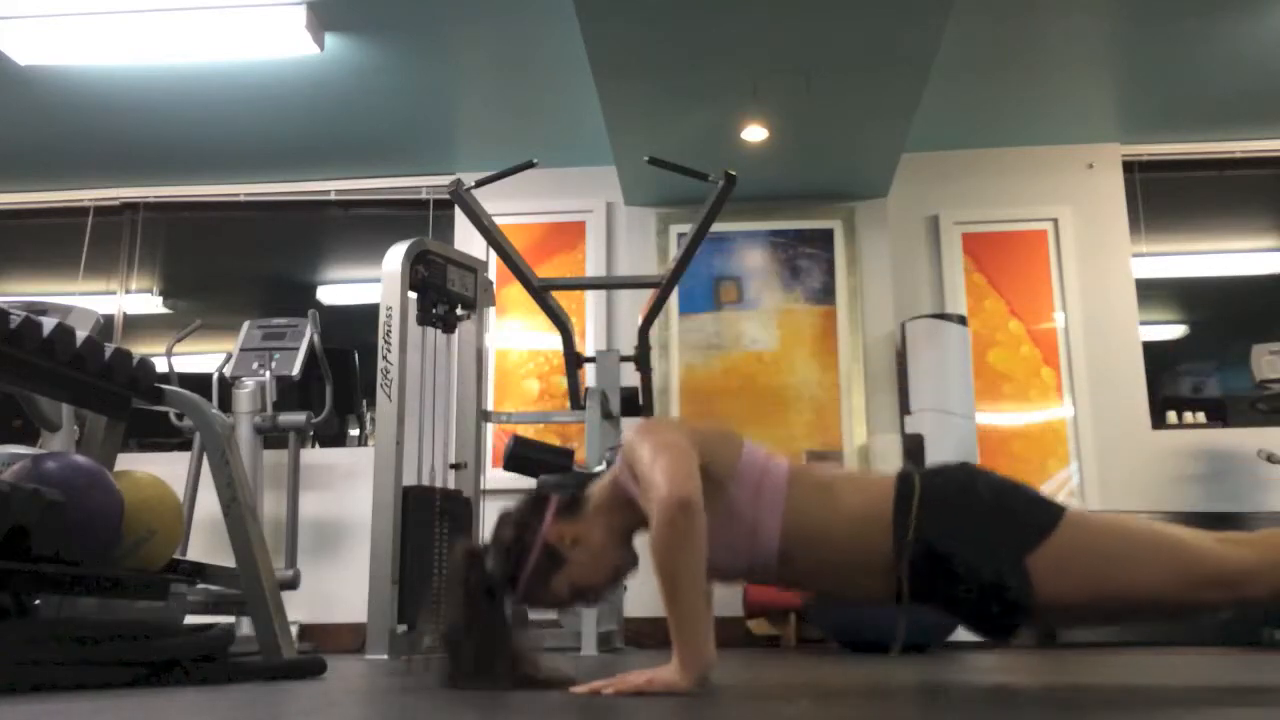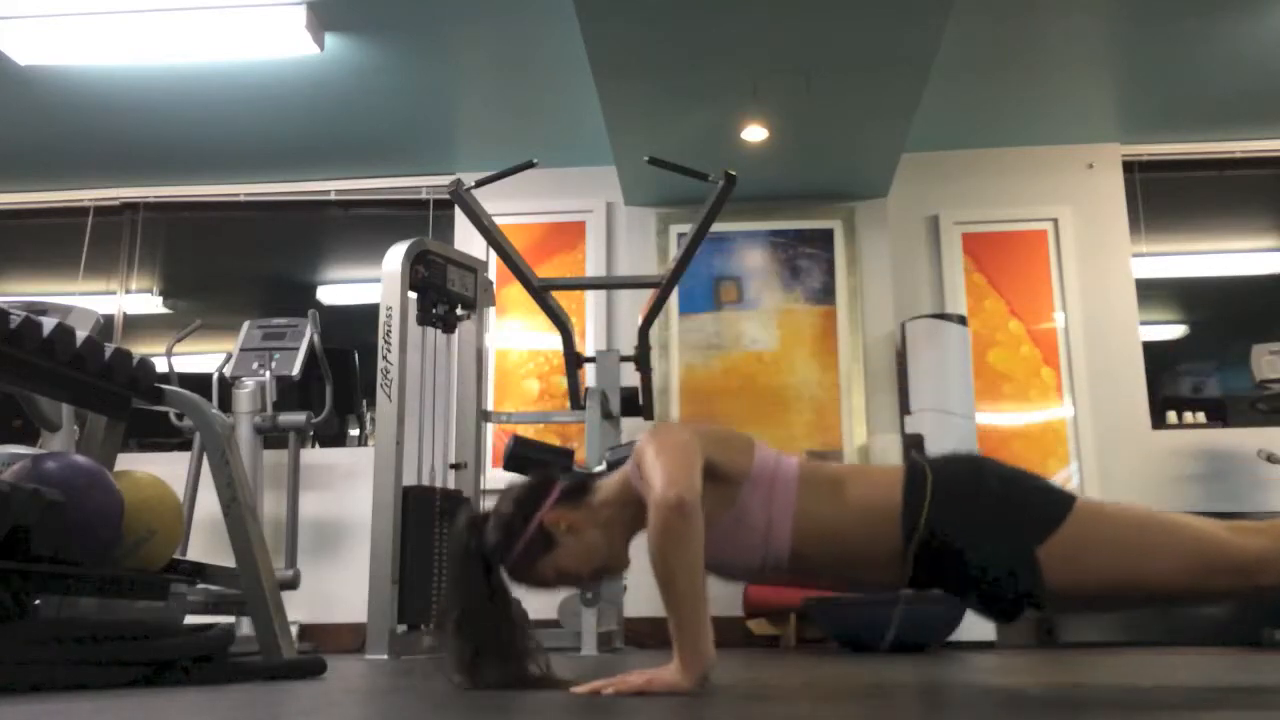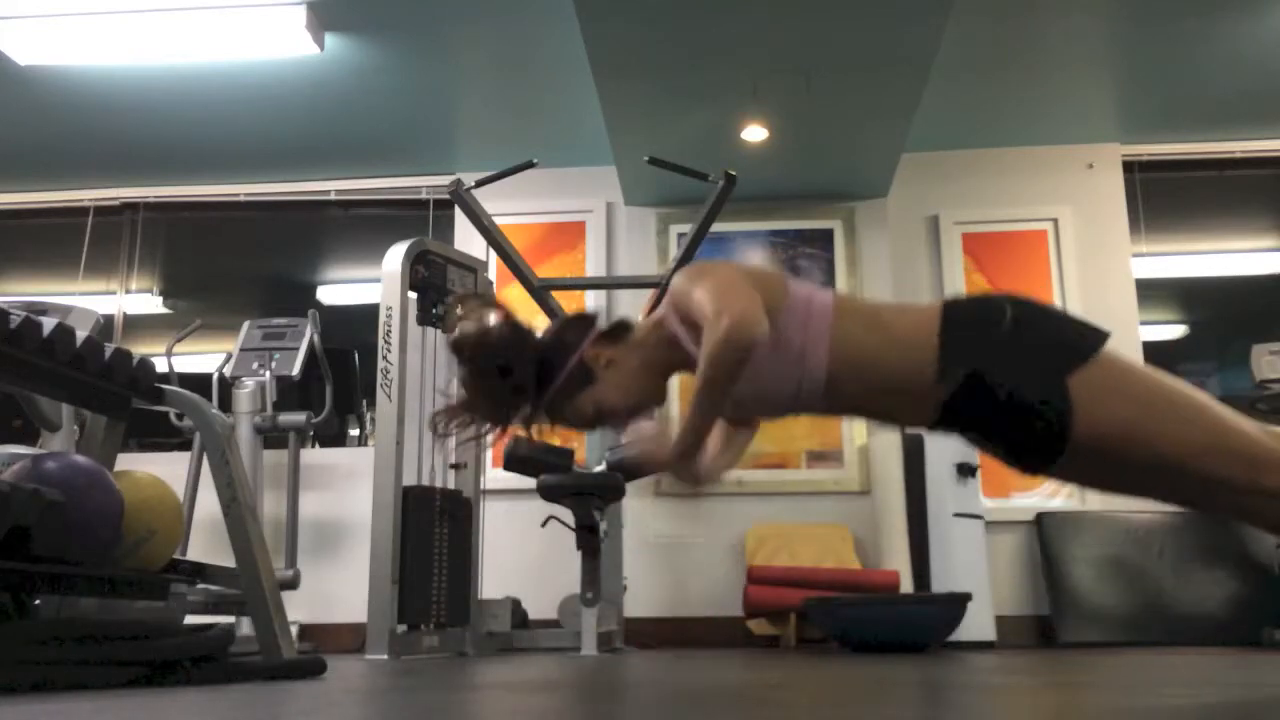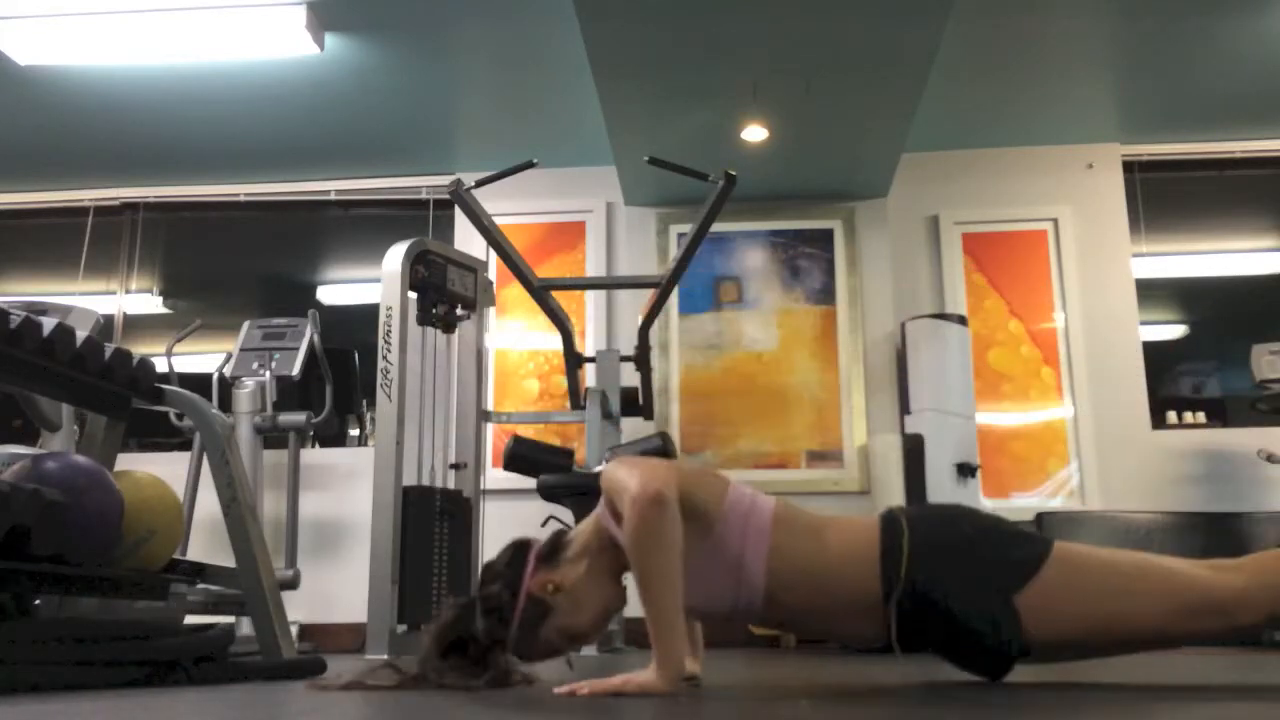
dt=0.5s
person 1, frame 1
left shoulder: (644, 450)
right shoulder: (643, 496)
left elbow: (679, 505)
left wrist: (687, 662)
left hip: (955, 539)
right hip: (935, 546)
person 1, frame 2
left shoulder: (656, 450)
right shoulder: (645, 495)
left elbow: (676, 505)
left wrist: (689, 664)
right wrist: (691, 653)
left hip: (961, 522)
right hip: (941, 527)
person 1, frame 3
left shoulder: (695, 295)
right shoulder: (696, 349)
left elbow: (741, 334)
right elbow: (738, 414)
left wrist: (685, 444)
left hip: (1002, 354)
right hip: (980, 388)
person 1, frame 4
left shoulder: (620, 486)
right shoulder: (631, 549)
left elbow: (656, 499)
left wrist: (665, 667)
right wrist: (684, 650)
left hip: (941, 578)
right hip: (921, 577)
